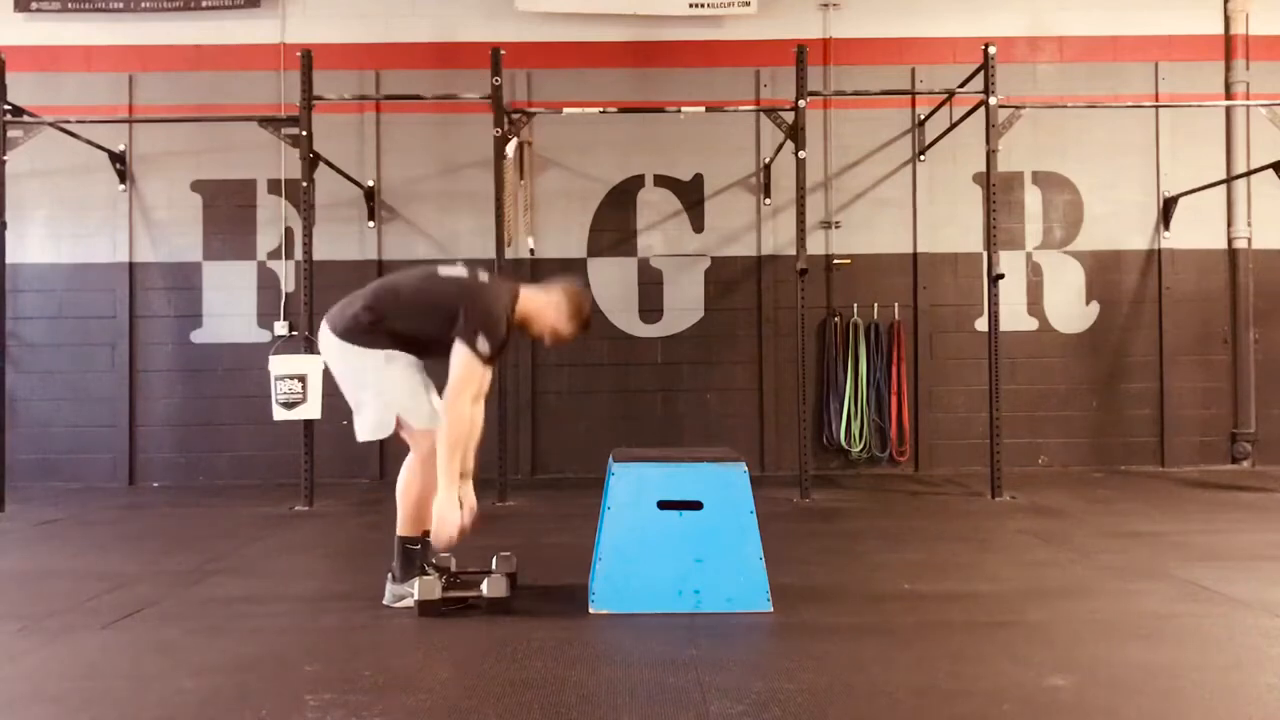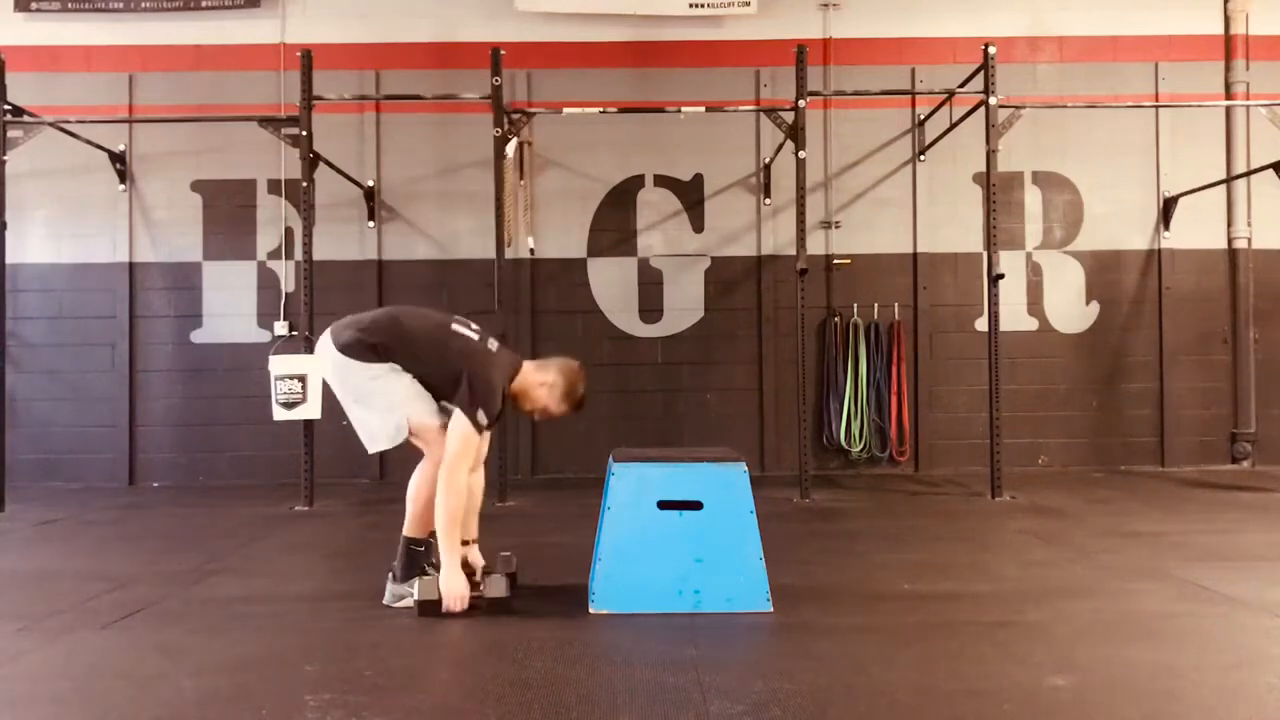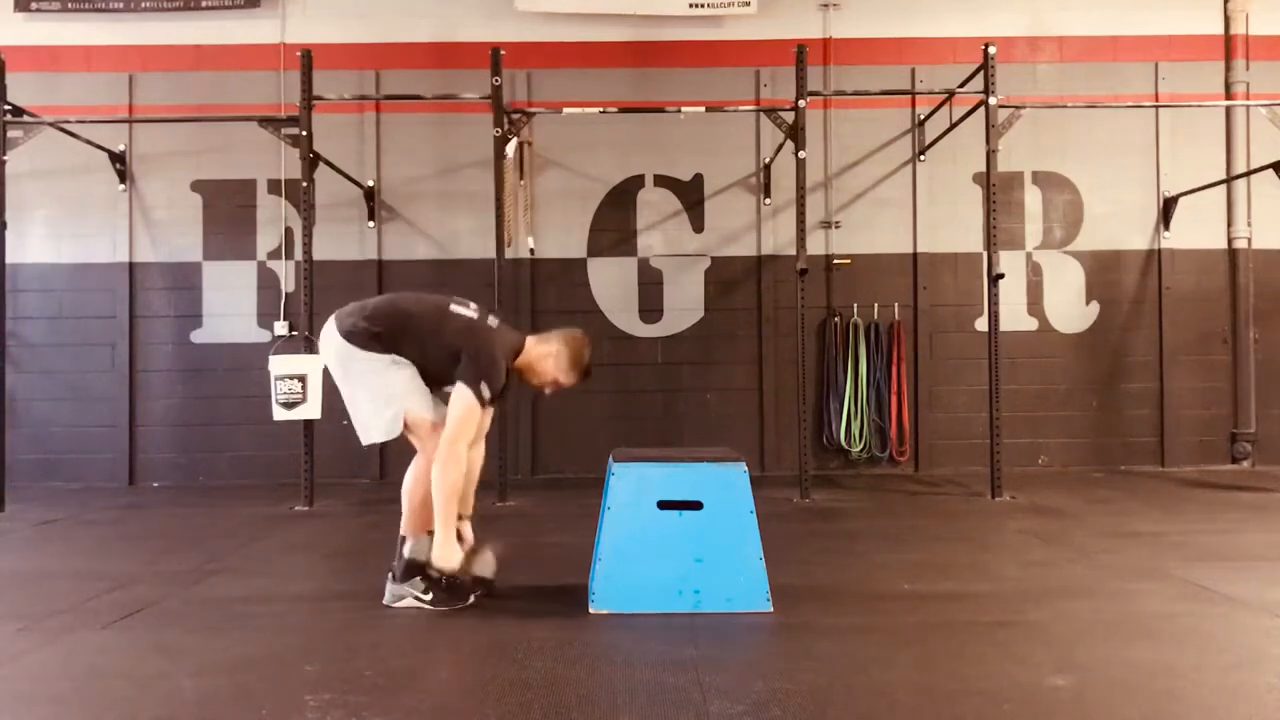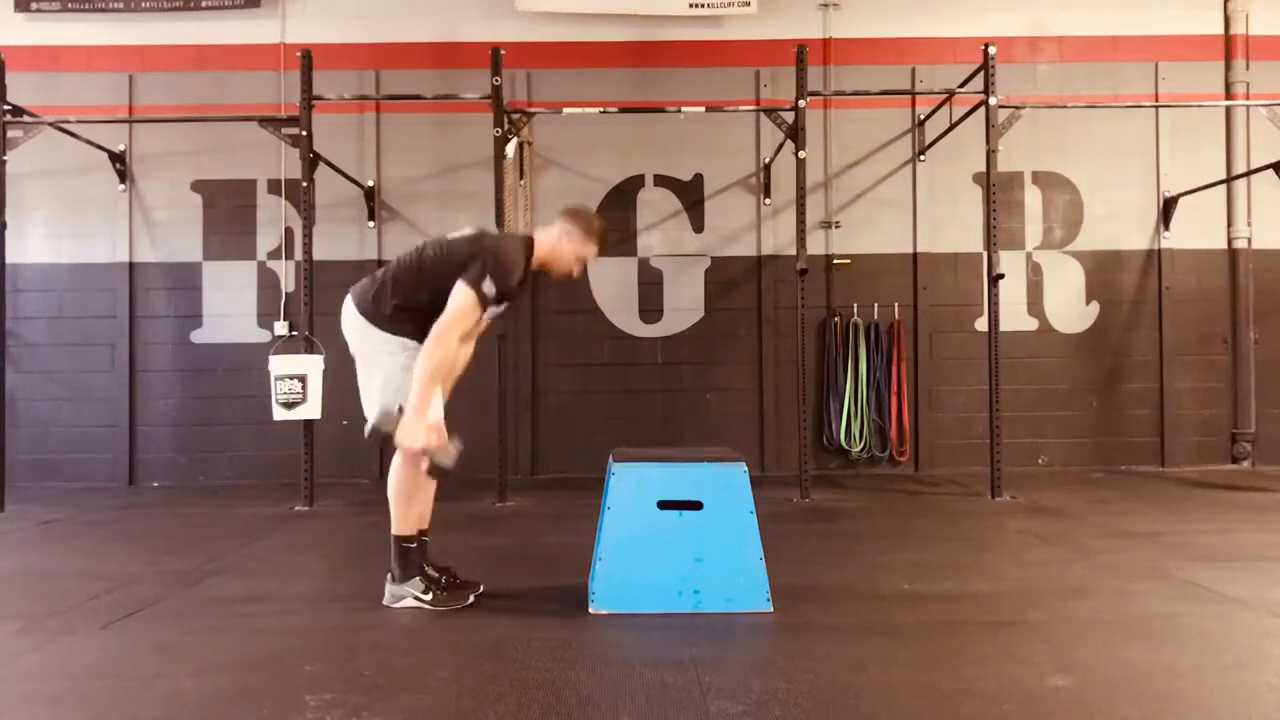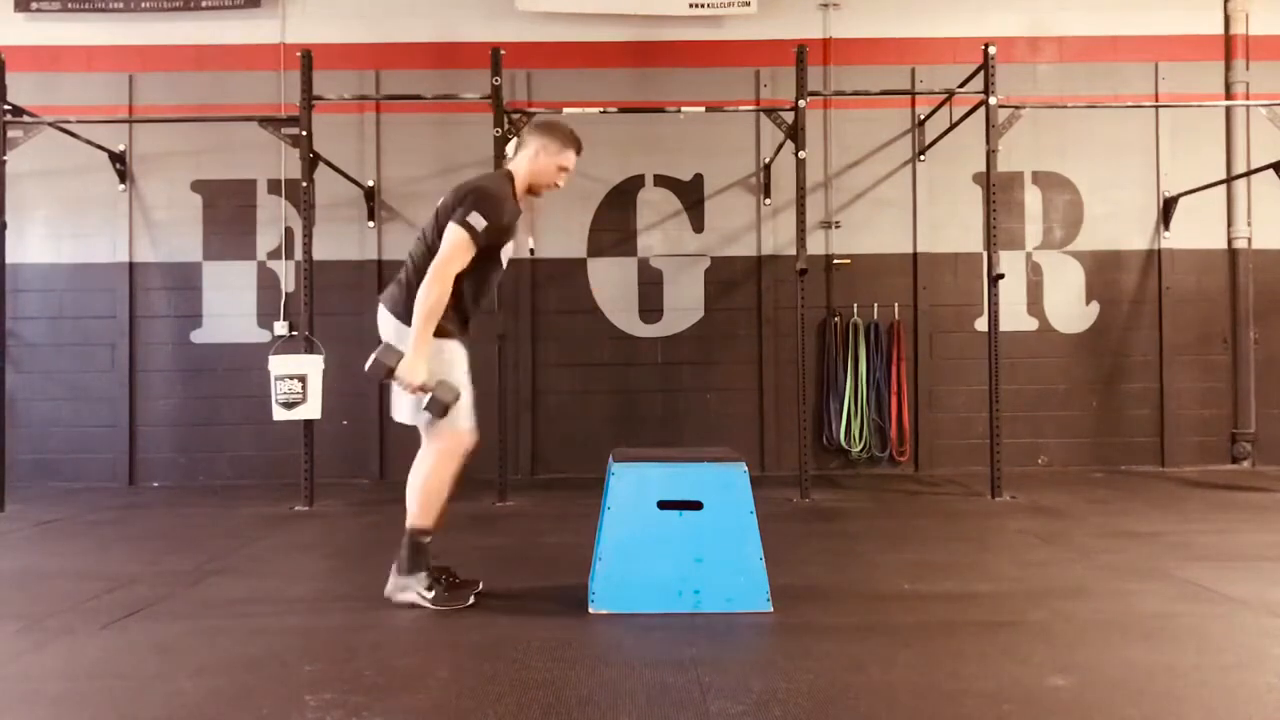
dt=0.3s
person 1, frame 1
left shoulder: (496, 309)
right shoulder: (488, 312)
left elbow: (473, 400)
right elbow: (458, 402)
left wrist: (465, 479)
right wrist: (446, 491)
left hip: (379, 339)
right hip: (358, 339)
left knee: (431, 445)
right knee: (428, 440)
left ankle: (418, 563)
right ankle: (405, 578)
person 1, frame 2
left shoulder: (499, 373)
right shoulder: (488, 381)
left elbow: (472, 467)
right elbow: (453, 473)
left wrist: (469, 543)
right wrist: (451, 567)
left hip: (359, 348)
right hip: (354, 353)
left knee: (444, 448)
right knee: (441, 450)
left ankle: (416, 564)
right ankle: (407, 577)
person 1, frame 3
left shoulder: (503, 351)
right shoulder: (490, 359)
left elbow: (473, 443)
right elbow: (452, 450)
left wrist: (463, 517)
right wrist: (445, 537)
left hip: (364, 340)
right hip: (359, 342)
left knee: (437, 444)
right knee: (435, 445)
left ankle: (419, 562)
right ankle: (408, 578)
person 1, frame 4
left shoulder: (513, 264)
right shoulder: (503, 263)
left elbow: (465, 339)
right elbow: (445, 336)
left wrist: (435, 407)
right wrist: (417, 416)
left hip: (399, 321)
right hip: (379, 318)
left knee: (429, 446)
right knee: (418, 446)
left ankle: (418, 563)
right ankle: (404, 576)
person 1, frame 5
left shoulder: (501, 199)
right shoulder: (491, 198)
right elbow: (440, 274)
left wrist: (428, 347)
right wrist: (417, 353)
left hip: (434, 324)
right hip: (419, 322)
left knee: (442, 439)
right knee: (455, 439)
left ankle: (417, 563)
right ankle: (411, 569)
